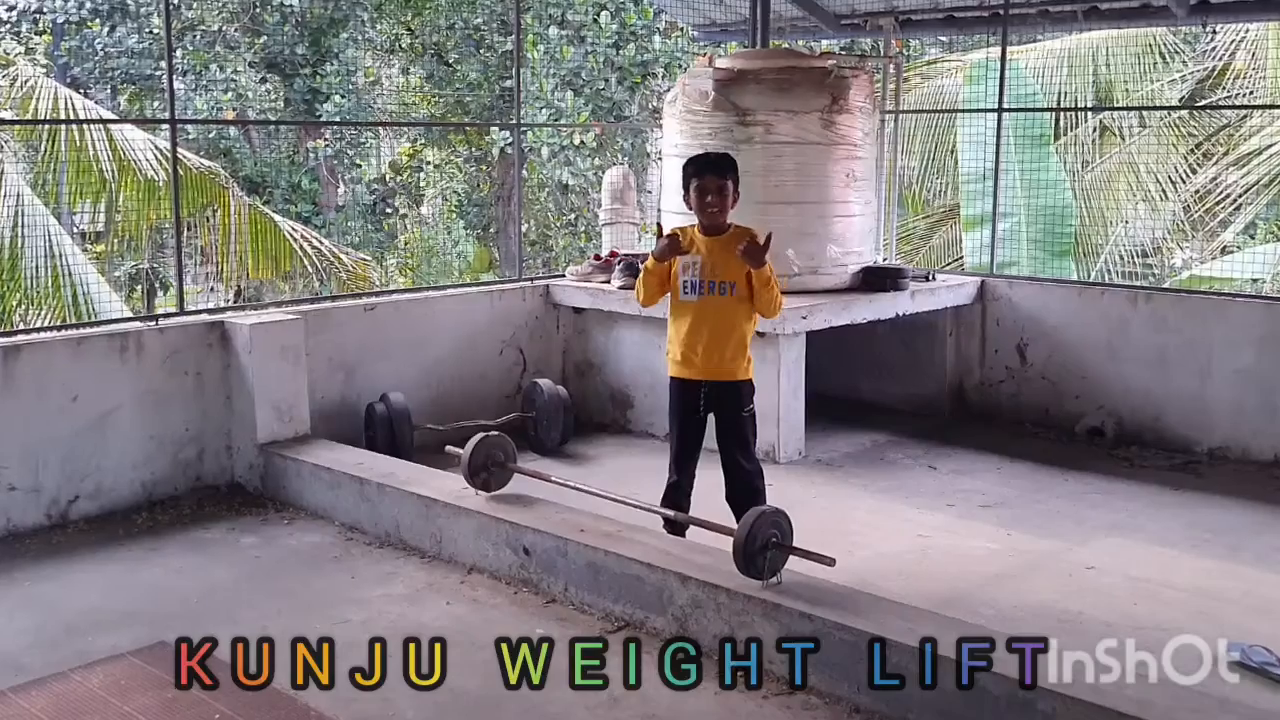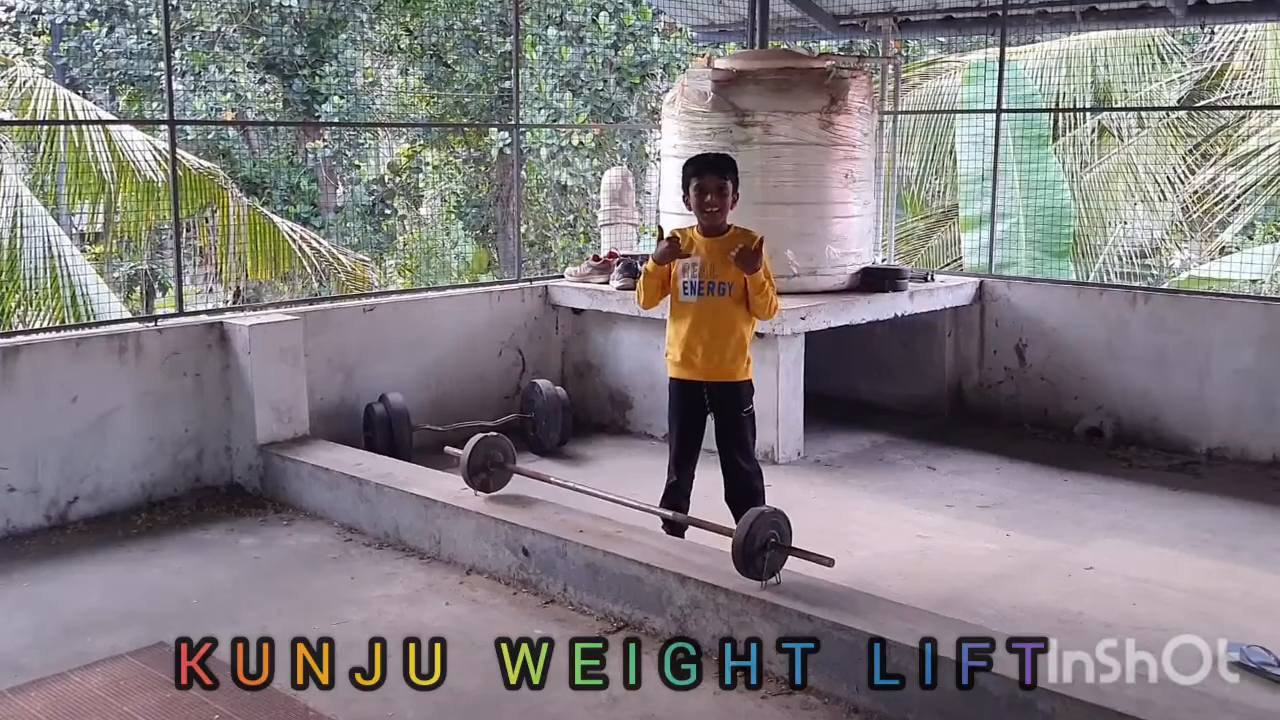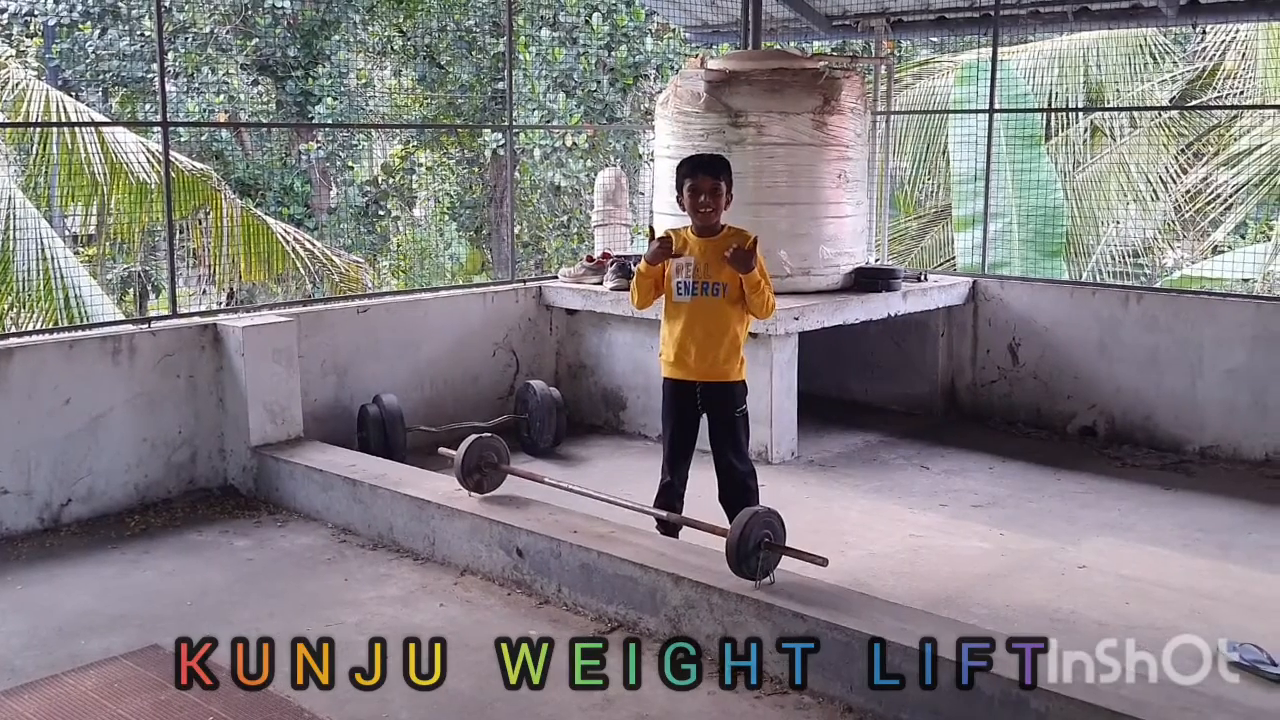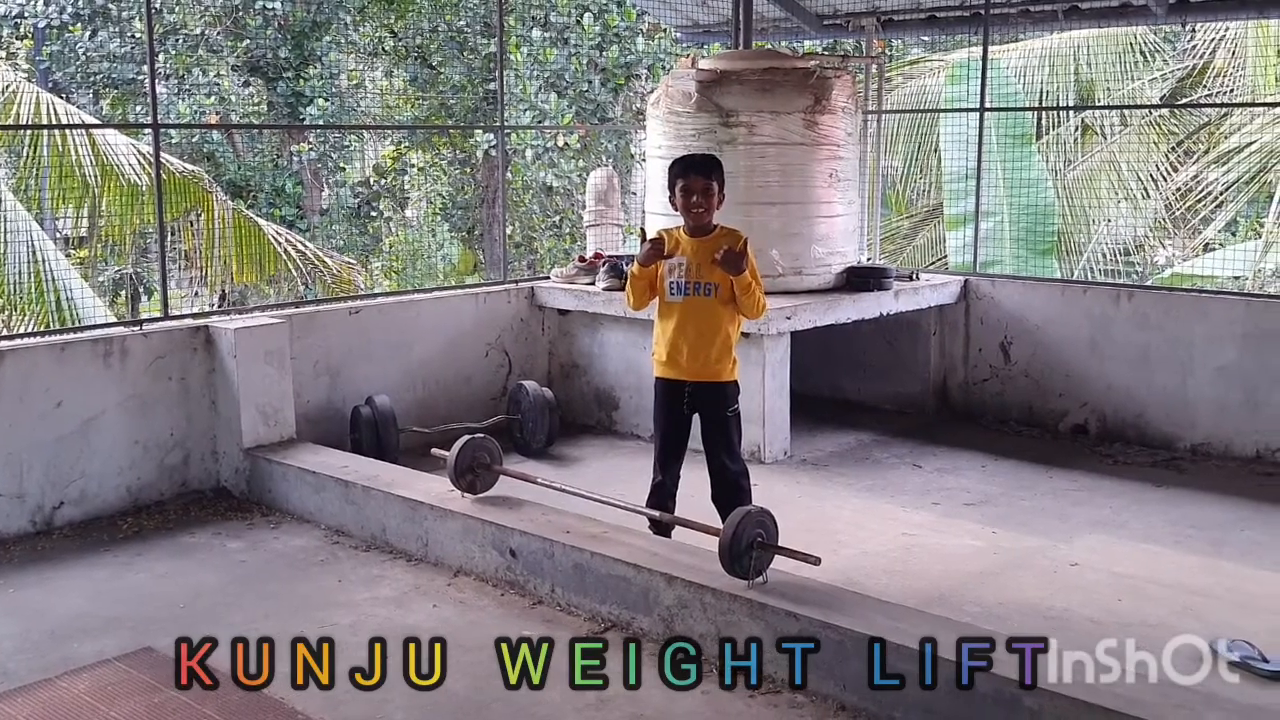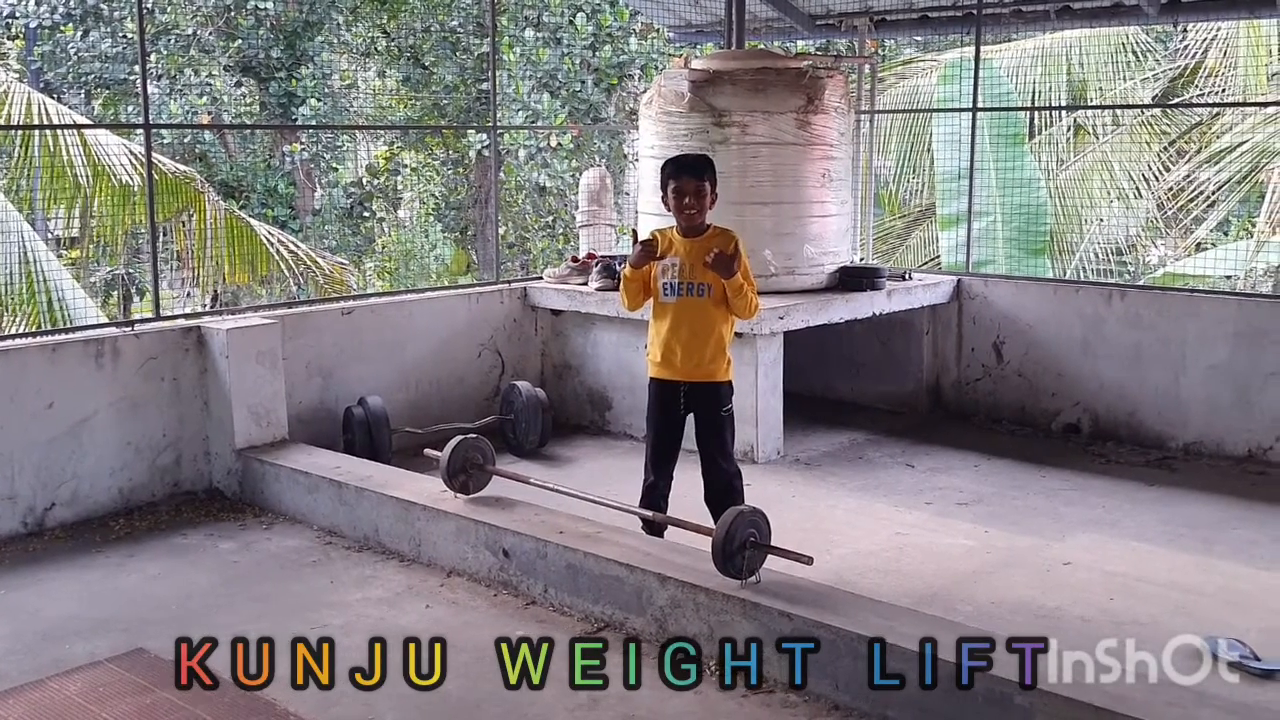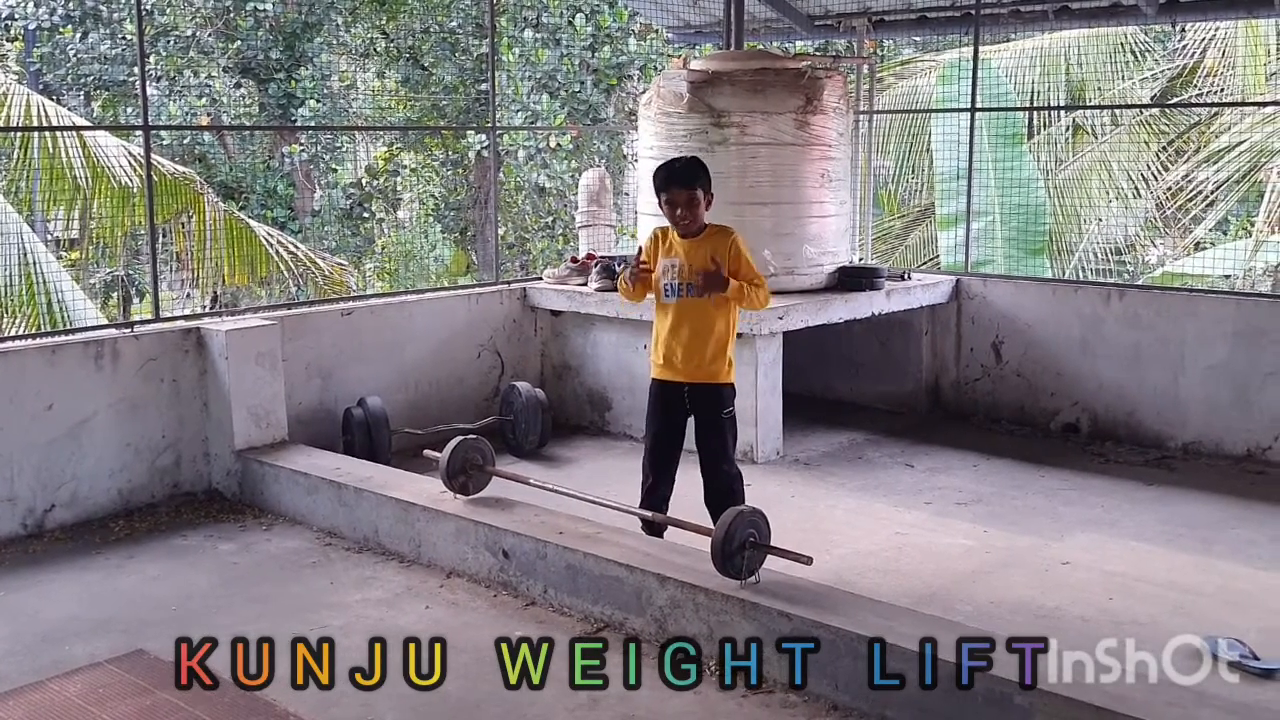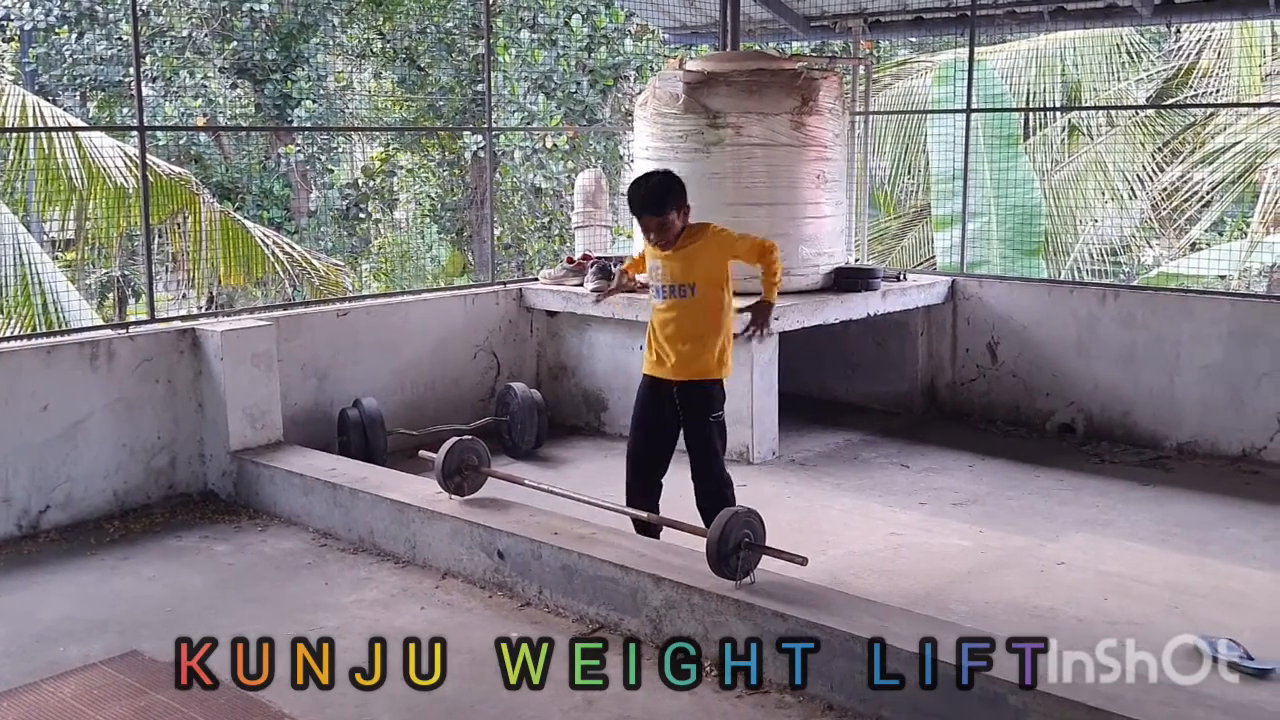
dt=0.7s
person 1, frame 1
left shoulder: (749, 242)
right shoulder: (676, 241)
left elbow: (771, 309)
right elbow: (645, 298)
left wrist: (760, 268)
right wrist: (655, 260)
left hip: (732, 375)
right hip: (685, 372)
left knee: (741, 463)
right knee: (680, 461)
right ankle: (672, 534)
person 1, frame 2
left shoulder: (748, 243)
right shoulder: (676, 243)
left elbow: (767, 311)
right elbow: (646, 300)
left wrist: (754, 273)
right wrist: (655, 262)
left hip: (733, 375)
right hip: (684, 373)
left knee: (740, 464)
right knee: (679, 462)
right ankle: (671, 535)
person 1, frame 3
left shoulder: (743, 244)
right shoulder: (670, 243)
left elbow: (764, 309)
right elbow: (640, 300)
left wrist: (749, 273)
right wrist: (648, 263)
left hip: (726, 376)
right hip: (678, 373)
left knee: (734, 465)
right knee: (673, 462)
right ankle: (665, 535)
person 1, frame 4
left shoulder: (734, 243)
right shoulder: (663, 243)
left elbow: (756, 309)
right elbow: (636, 301)
left wrist: (740, 274)
right wrist: (640, 264)
left hip: (718, 376)
right hip: (670, 373)
left knee: (727, 465)
right knee: (665, 462)
right ankle: (657, 535)
person 1, frame 5
left shoulder: (727, 243)
right shoulder: (656, 244)
left elbow: (748, 309)
right elbow: (632, 302)
left wrist: (731, 276)
right wrist: (632, 268)
left hip: (712, 376)
right hip: (664, 374)
left knee: (719, 466)
right knee: (657, 462)
right ankle: (650, 536)
person 1, frame 6
left shoulder: (726, 241)
right shoulder: (657, 241)
left elbow: (761, 296)
right elbow: (633, 294)
left wrist: (727, 286)
right wrist: (629, 277)
left hip: (713, 378)
right hip: (665, 375)
left knee: (720, 469)
right knee: (656, 465)
right ankle: (650, 541)
person 1, frame 7
left shoulder: (711, 239)
right shoulder: (652, 243)
left elbow: (766, 251)
left wrist: (767, 300)
right wrist: (626, 273)
left hip: (702, 376)
right hip: (657, 374)
left knee: (708, 468)
right knee: (641, 464)
right ankle: (645, 543)
